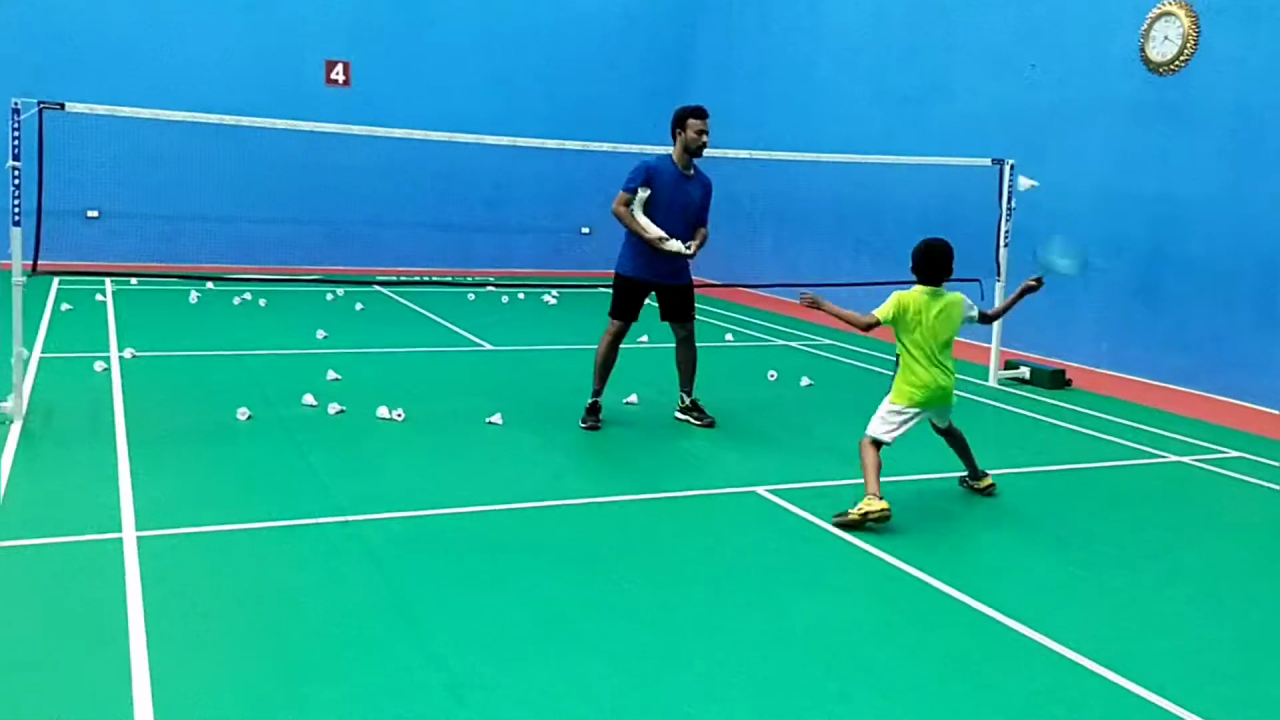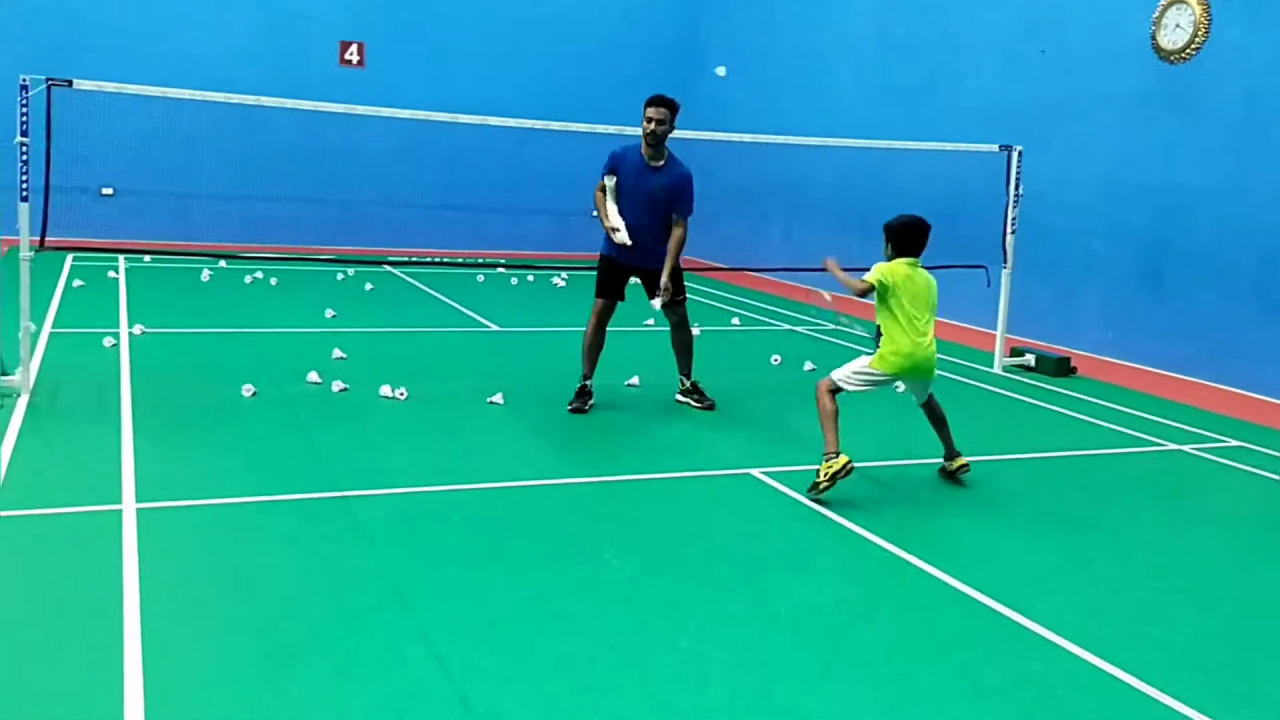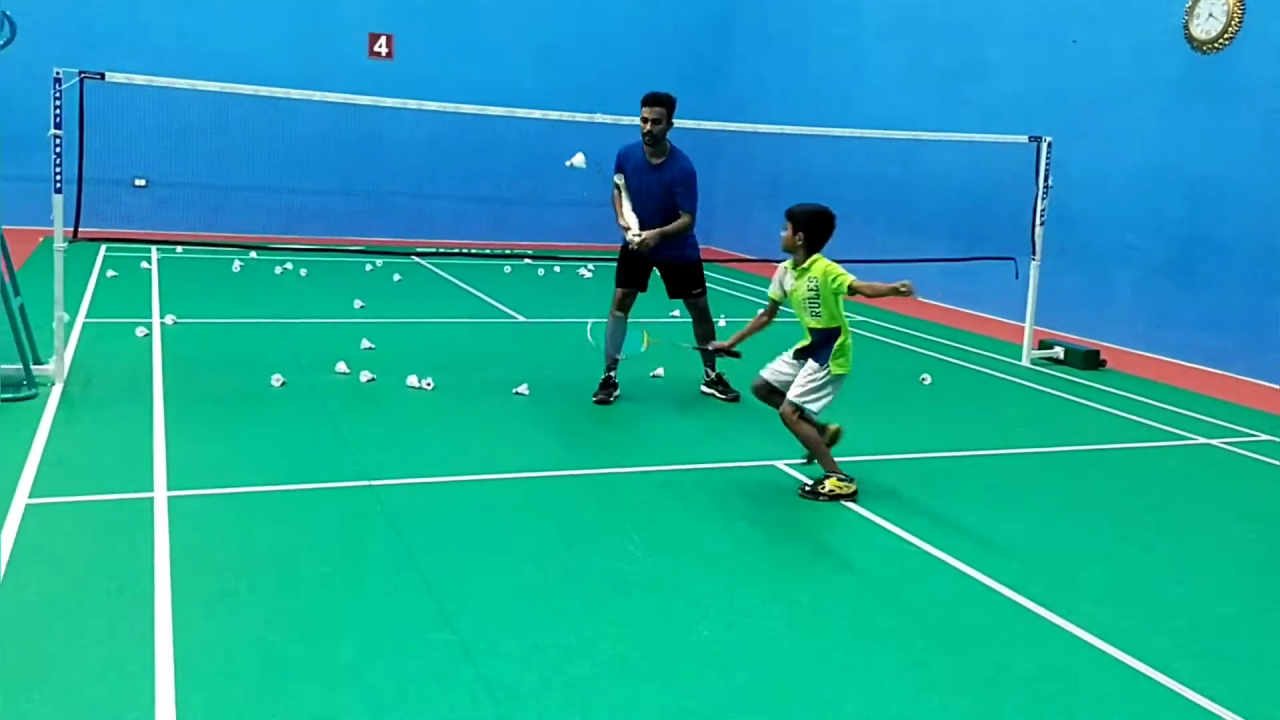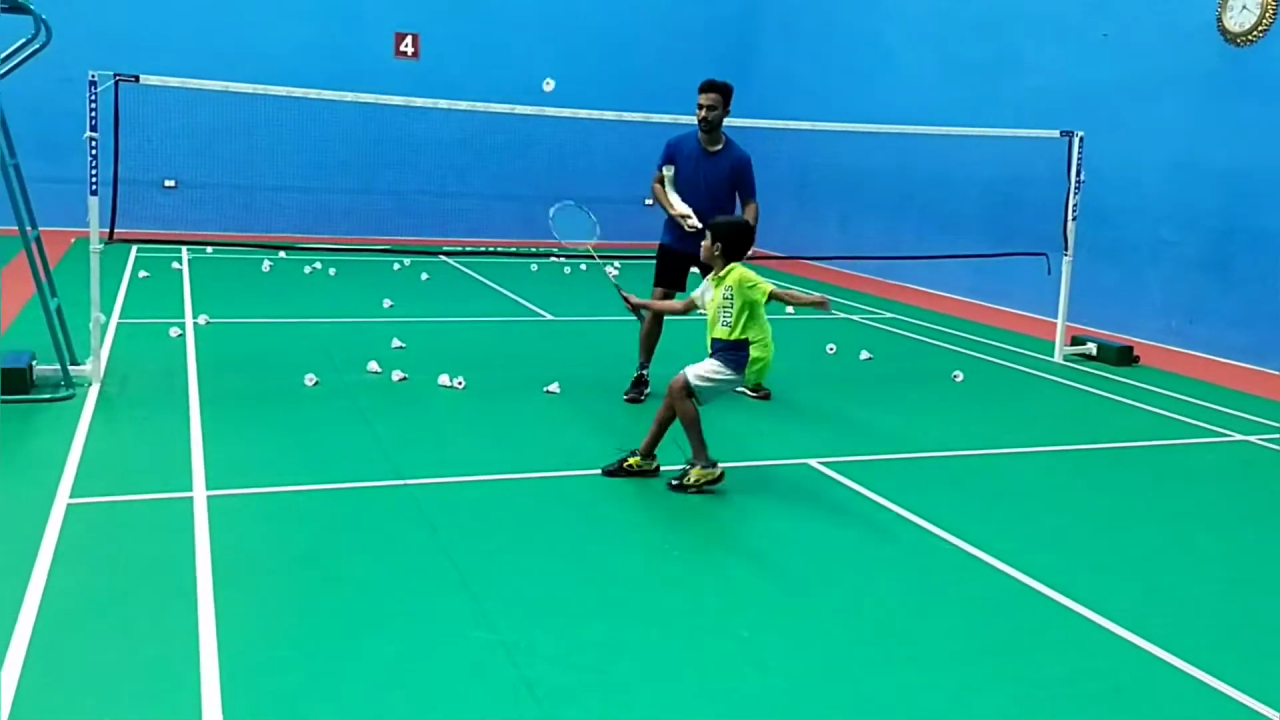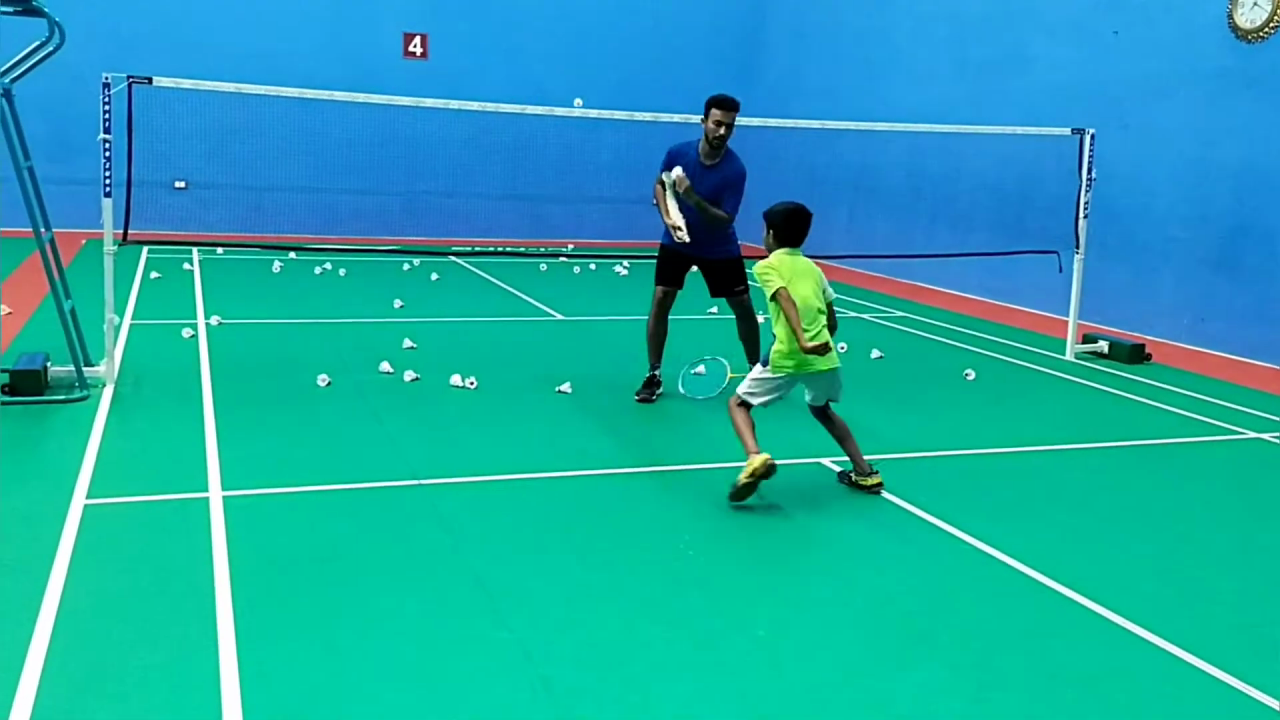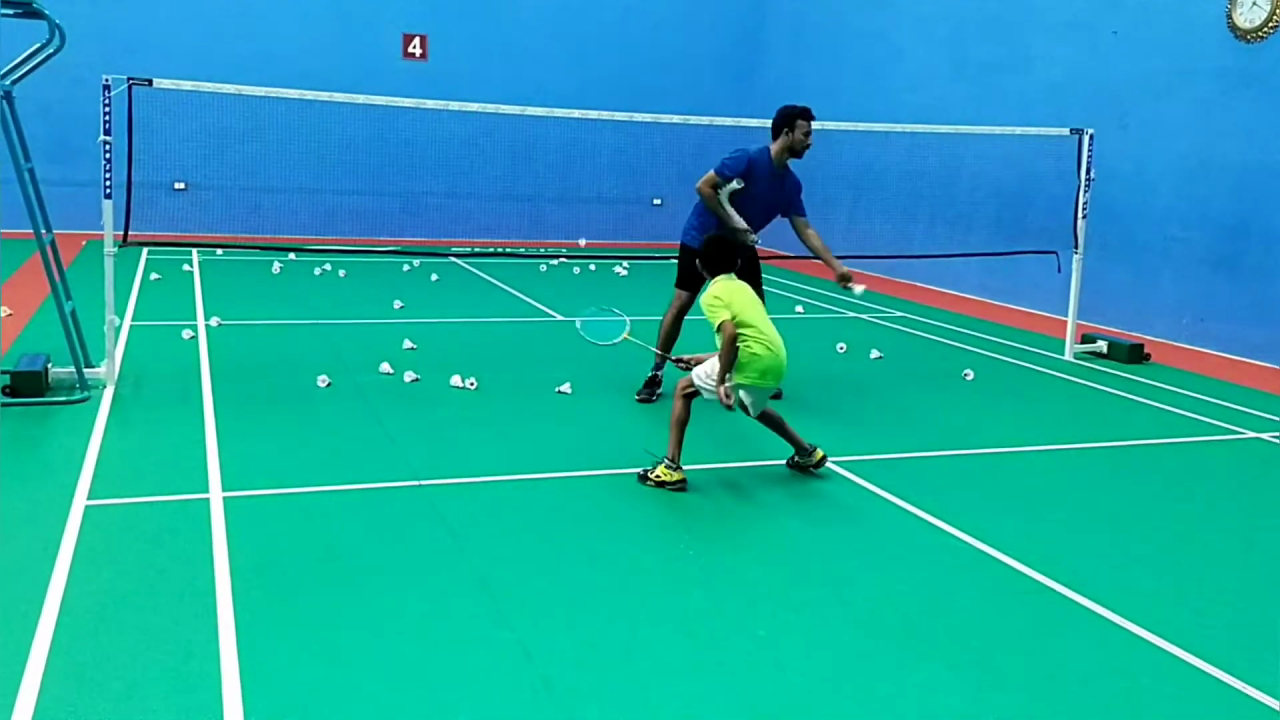
dt=0.4s
person 1, frame 1
left shoulder: (703, 183)
right shoulder: (649, 169)
left elbow: (701, 226)
right elbow: (618, 207)
left wrist: (696, 242)
right wrist: (649, 235)
left hip: (676, 273)
right hip: (635, 268)
left knee: (686, 335)
right knee: (616, 331)
left ankle: (686, 403)
right ankle: (594, 402)
person 1, frame 2
left shoulder: (680, 175)
right shoulder: (619, 157)
left elbow: (679, 227)
right elbow: (601, 192)
left wrist: (667, 273)
right wrist: (607, 222)
left hip: (658, 257)
right hip: (617, 251)
left knee: (679, 318)
right knee: (600, 313)
left ankle: (686, 385)
right ankle: (585, 386)
person 1, frame 3
left shoulder: (683, 168)
right shoulder: (626, 155)
left elbow: (687, 220)
right elbow: (617, 188)
left wrist: (658, 235)
right wrist: (622, 218)
left hip: (678, 249)
right hip: (636, 243)
left knee: (700, 310)
right knee: (620, 303)
left ankle: (711, 376)
right ankle: (609, 377)
person 1, frame 4
left shoulder: (739, 158)
right shoulder: (676, 145)
left elbow: (750, 204)
right elbow: (657, 184)
right wrist: (673, 211)
right hip: (676, 241)
right knee: (658, 302)
right ankle: (642, 375)
person 1, frame 5
left shoulder: (735, 170)
right shoulder: (677, 153)
left elbow: (723, 221)
right elbow: (660, 185)
left wrist: (693, 198)
right wrist: (668, 216)
left hip: (719, 248)
right hip: (677, 242)
left knee: (744, 307)
right knee: (661, 301)
right ankle: (653, 375)
person 1, frame 6
left shoulder: (790, 183)
right shoulder: (747, 160)
left elbow: (804, 230)
right elbow: (703, 187)
left wrist: (835, 266)
right wrist: (732, 224)
left hip: (740, 247)
right hip: (702, 239)
right knee: (681, 304)
right ankle: (656, 375)
person 2, frame 1
left shoulder: (902, 300)
right shoulder: (957, 302)
left elbow: (866, 323)
right elbow: (989, 317)
left wrist: (824, 306)
right wrist: (1023, 292)
left hip: (910, 389)
right hip: (943, 385)
left knee: (870, 442)
right knee: (943, 425)
left ankle: (873, 502)
right ankle: (978, 477)
person 2, frame 2
left shoulder: (885, 270)
right shoulder: (928, 279)
left elbow: (861, 289)
left wrist: (835, 270)
left hip: (893, 356)
right hip: (925, 356)
left knee: (825, 388)
right knee: (926, 399)
left ankle: (833, 459)
right ankle: (953, 458)
person 2, frame 3
left shoulder: (825, 270)
right shoulder: (785, 271)
left elbow: (862, 288)
right elbow: (768, 313)
left wrist: (895, 289)
right wrist: (732, 342)
left hip: (830, 353)
right hip: (809, 347)
left knee: (790, 412)
right knee: (761, 388)
left ankle: (838, 480)
right ankle: (821, 432)
person 2, frame 4
left shoulder: (740, 277)
right shoulder: (713, 281)
left elbow: (781, 295)
right elbow: (681, 306)
left wrist: (814, 300)
right wrist: (642, 303)
left hip: (745, 358)
right hip: (726, 354)
left knee: (679, 388)
right knee: (676, 389)
left ankle: (704, 466)
right ankle: (644, 458)
person 2, frame 5
left shoulder: (767, 267)
right shoulder: (812, 268)
left elbow: (787, 301)
right elbow: (830, 316)
left wrist: (801, 341)
left hip: (788, 354)
right hip: (824, 356)
left knee: (738, 403)
right knee: (821, 409)
left ankle: (756, 458)
right ankle: (866, 473)
person 2, frame 6
left shoulder: (712, 297)
right shoulder: (743, 288)
left elbow: (729, 335)
left wrist: (720, 383)
right wrist: (702, 360)
left hip: (753, 361)
right hip: (776, 362)
left knee: (684, 389)
right knee: (752, 407)
left ankle: (672, 468)
right ankle: (807, 453)
